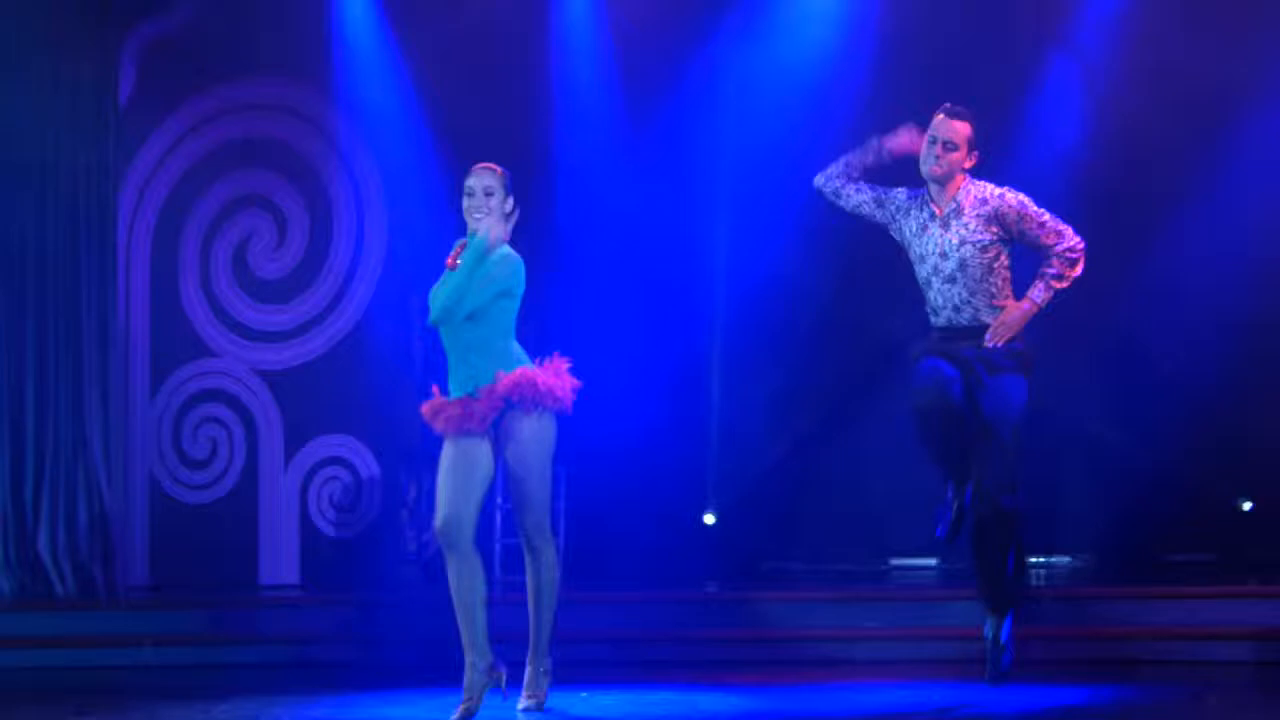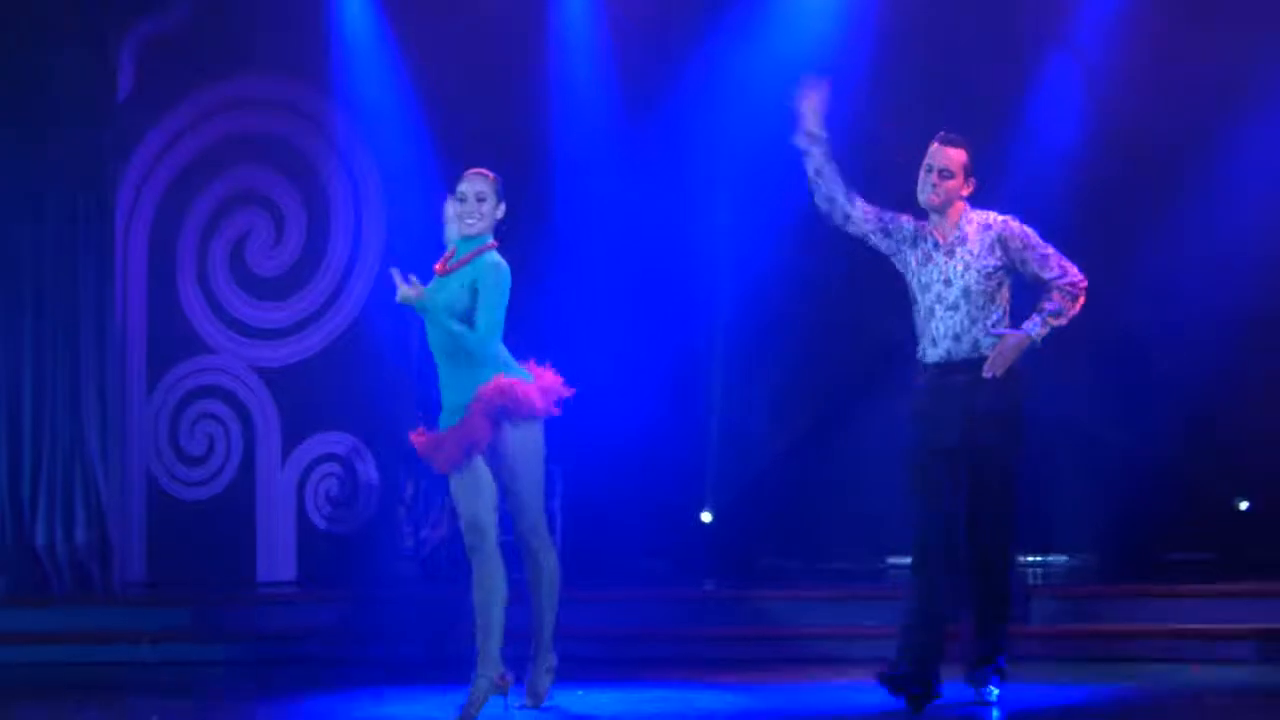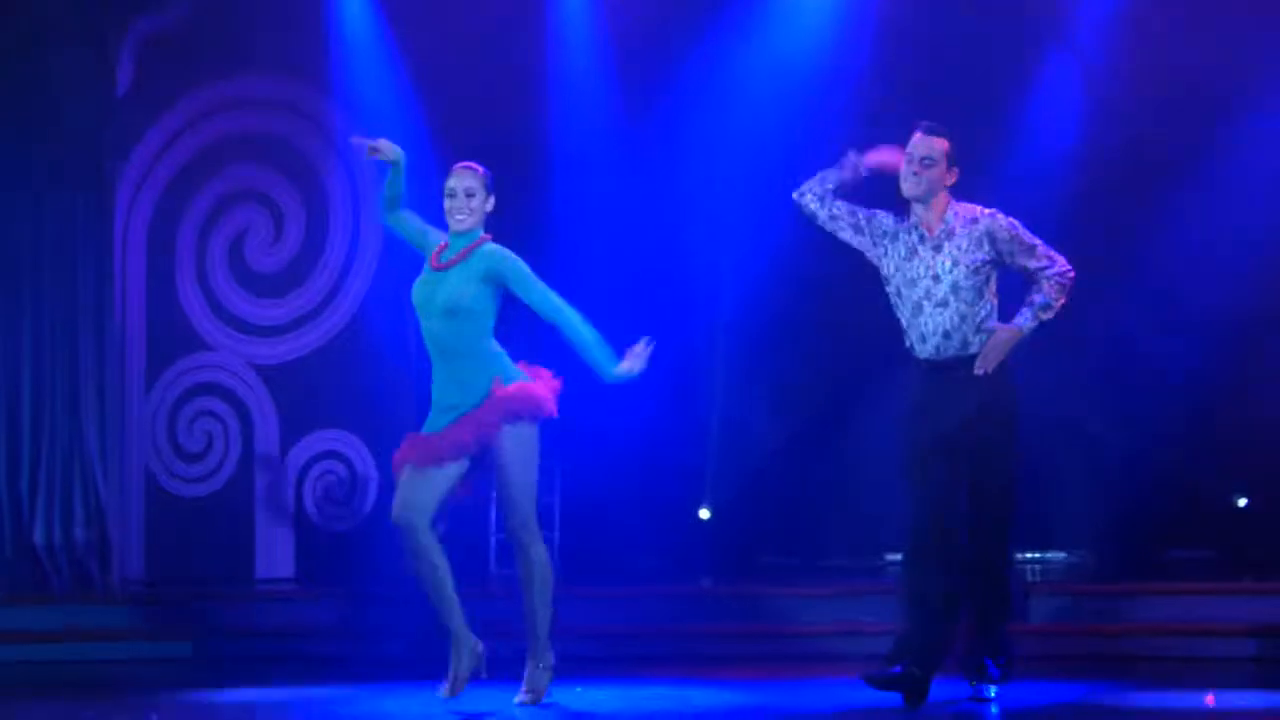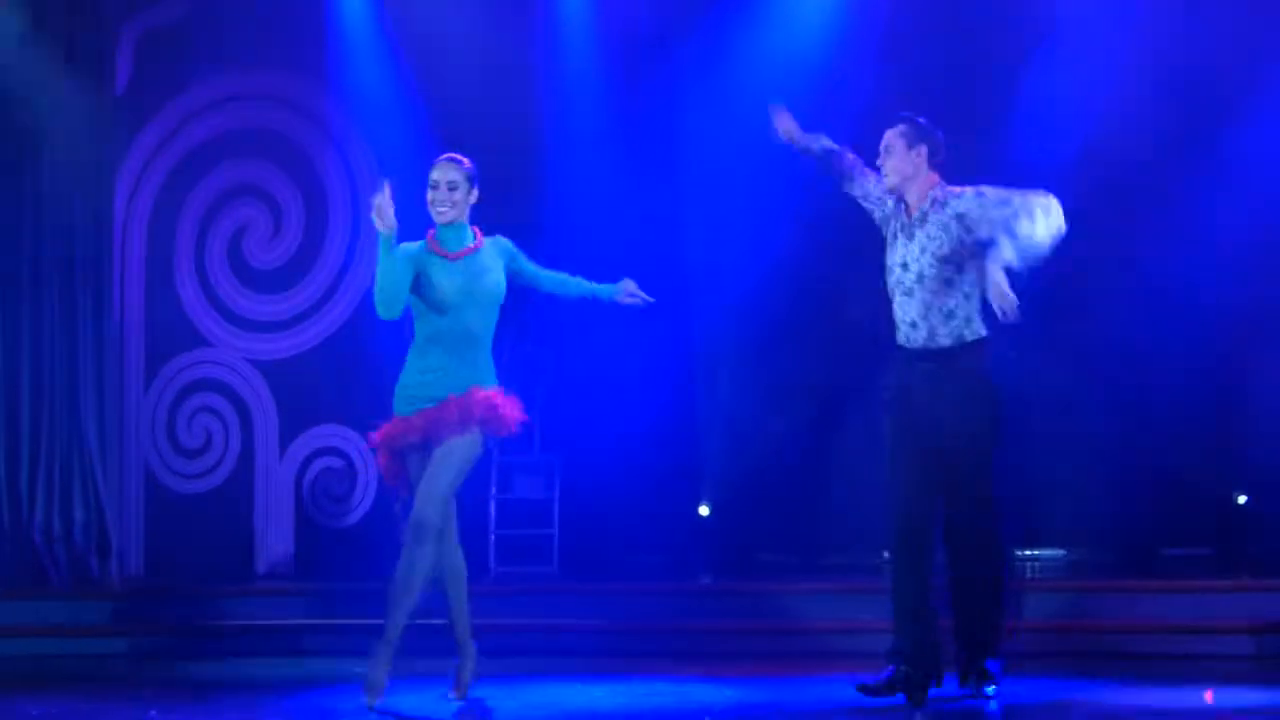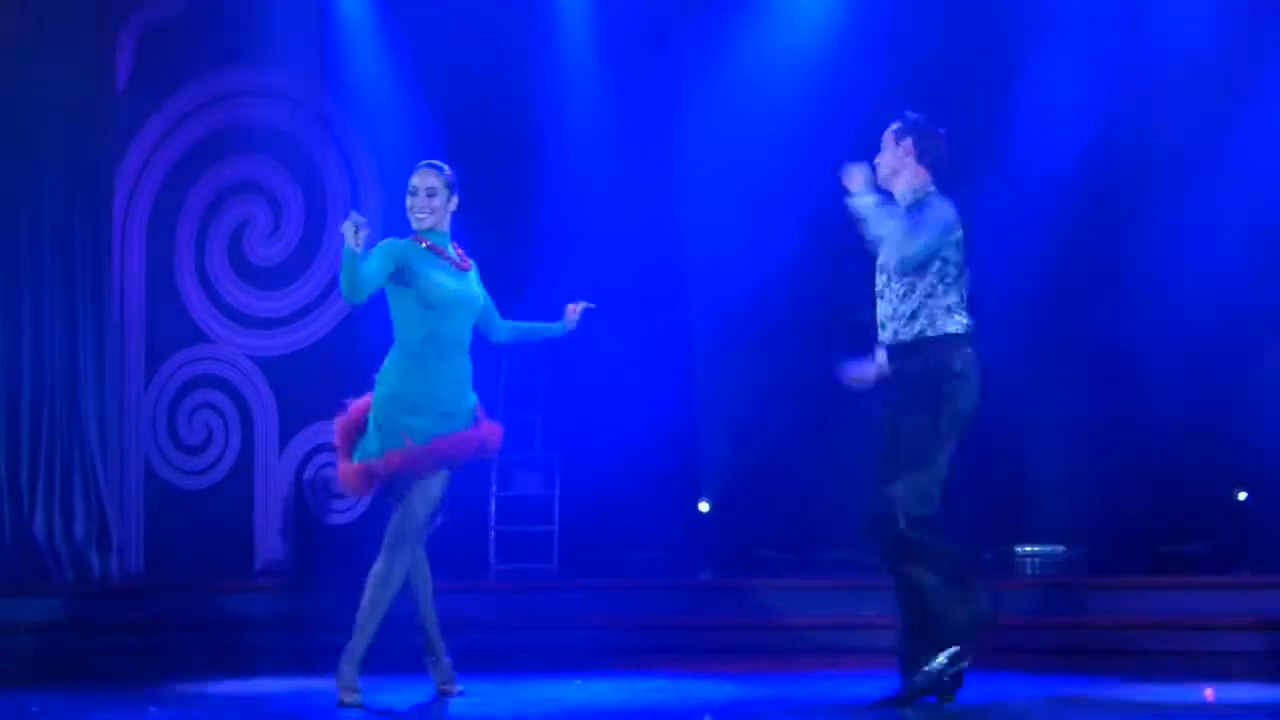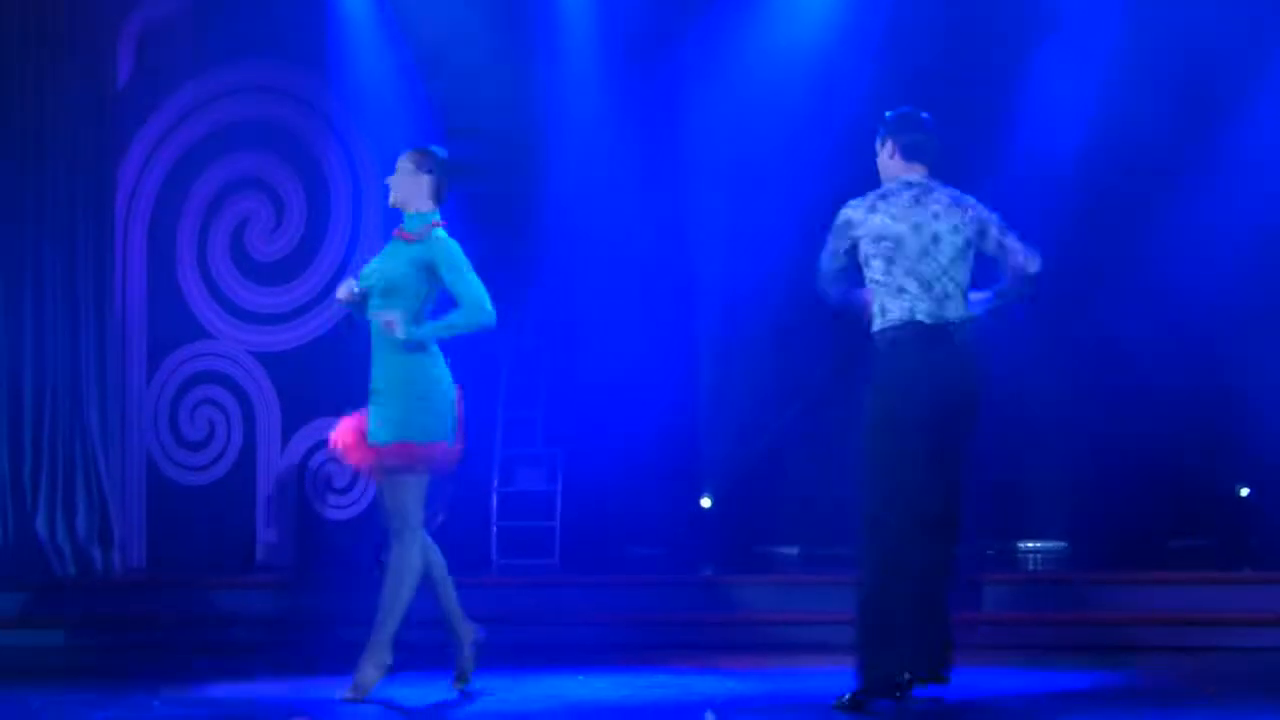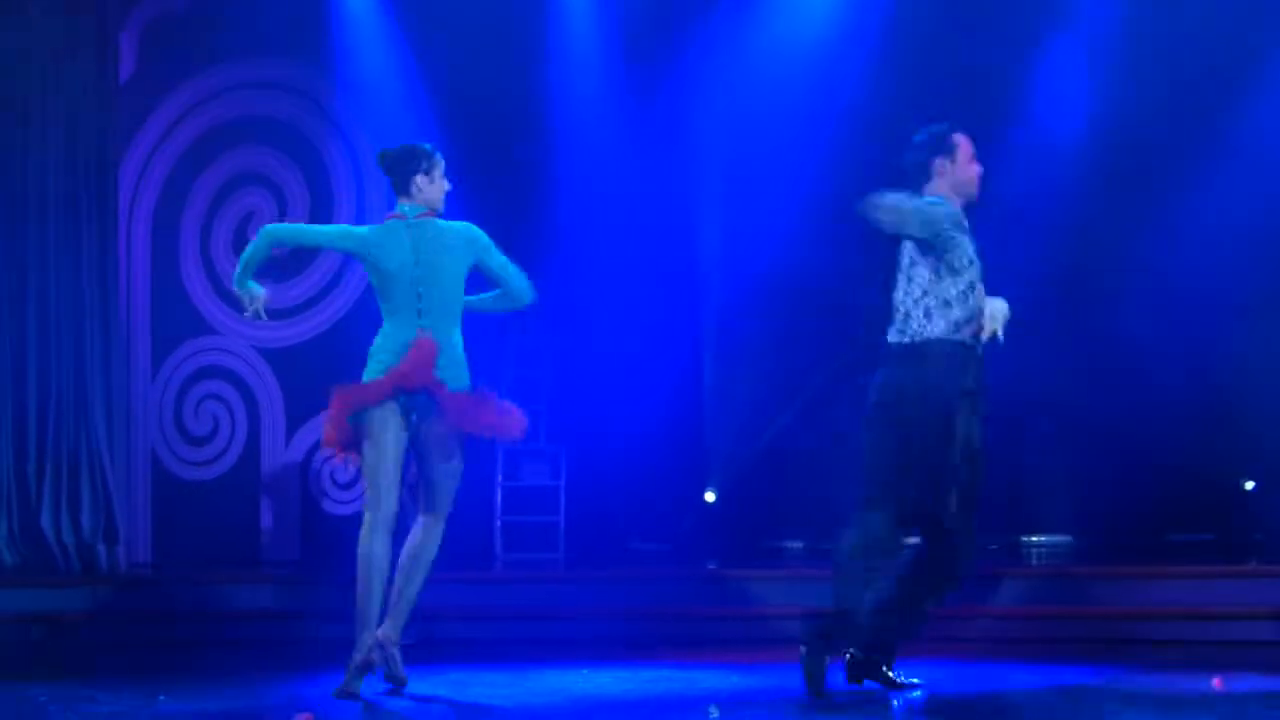
dt=0.2s
person 1, frame 1
left shoulder: (999, 203)
right shoulder: (902, 208)
left elbow: (1070, 248)
right elbow: (828, 184)
left wrist: (1030, 304)
right wrist: (884, 146)
left hip: (996, 349)
right hip: (943, 347)
left knee: (997, 478)
right knee: (935, 393)
left ankle: (1000, 605)
right ankle: (958, 487)
person 1, frame 2
left shoulder: (1000, 231)
right shoulder: (903, 238)
left elbow: (1070, 284)
right elbow: (834, 201)
left wrist: (1026, 336)
right wrist: (812, 130)
left hip: (989, 391)
right hip: (935, 393)
left knee: (992, 530)
right knee: (936, 531)
left ankle: (989, 659)
right ankle: (920, 665)
person 1, frame 3
left shoulder: (986, 226)
right shoulder: (882, 233)
left elbow: (1056, 273)
right elbow: (809, 198)
left wrist: (1013, 330)
right wrist: (863, 161)
left hip: (982, 390)
right hip: (928, 391)
left knee: (987, 525)
right knee: (928, 525)
left ankle: (986, 659)
right ankle: (916, 660)
person 1, frame 4
left shoulder: (964, 205)
right shoulder: (893, 209)
left elbow: (1045, 211)
right elbow: (858, 176)
left wrist: (1002, 258)
right wrist: (809, 143)
left hip: (960, 375)
right hip: (910, 378)
left knee: (969, 516)
right knee: (910, 517)
left ankle: (980, 658)
right ankle: (913, 663)
person 1, frame 5
left shoulder: (932, 210)
right shoulder: (903, 212)
left elbow: (904, 250)
left wrist: (862, 196)
right wrist: (884, 359)
left hip: (936, 377)
right hip: (913, 375)
left knee: (901, 509)
right knee: (905, 510)
left ankle: (952, 634)
right ankle: (932, 662)
person 1, frame 6
left shoulder: (857, 214)
right shoulder: (966, 209)
left elbow: (837, 281)
right elbow: (1026, 266)
left hip: (899, 365)
right hip: (952, 365)
left knee: (890, 513)
right knee: (936, 510)
left ankle: (889, 670)
right ankle: (930, 656)
person 1, frame 7
left shoulder: (946, 231)
right shoulder: (933, 219)
right elbow: (890, 211)
left wrist: (986, 303)
left hip: (899, 381)
right hip: (937, 382)
left knee: (881, 518)
right knee: (946, 527)
left ankle: (835, 633)
right ankle: (871, 649)
person 2, frame 1
left shoulder: (505, 261)
right shoulder: (459, 257)
left elbow: (447, 318)
right elbow: (442, 320)
left hip: (517, 401)
right hip: (468, 408)
left knee: (535, 535)
right knee: (452, 531)
left ankle: (538, 667)
right ankle: (478, 666)
person 2, frame 2
left shoulder: (492, 267)
right shoulder: (453, 258)
left elbow: (480, 342)
left wrist: (422, 306)
left hip: (505, 403)
right hip: (462, 414)
left knee: (532, 533)
right knee: (479, 540)
left ankle: (542, 661)
right ankle: (488, 670)
person 2, frame 3
left shoulder: (492, 258)
right shoulder: (427, 247)
left elbow: (553, 307)
right elbow: (387, 224)
left wrist: (607, 365)
right wrist: (397, 166)
left hip: (499, 403)
right hip: (450, 411)
left knee: (522, 530)
right knee: (408, 518)
left ankle: (540, 656)
right ankle: (461, 644)
person 2, frame 4
left shoulder: (499, 250)
right shoulder: (412, 255)
left elbow: (541, 279)
right elbow: (388, 309)
left wrist: (607, 291)
right wrist: (385, 240)
left hip: (474, 400)
right hip: (423, 397)
left knee: (424, 523)
right knee: (438, 526)
left ankle: (385, 651)
right ankle: (464, 647)
person 2, frame 5
left shoulder: (469, 267)
right shoulder: (396, 252)
left elbow: (494, 328)
right elbow: (358, 289)
left wrist: (557, 322)
right wrist: (352, 253)
left hip: (454, 410)
right hip: (398, 404)
left knee: (406, 535)
right knee: (407, 536)
left ankle: (352, 659)
right ankle: (434, 646)
person 2, frame 6
left shoulder: (439, 245)
right shoulder: (401, 244)
left elbow: (482, 313)
right elbow: (371, 287)
left wrist: (415, 332)
right wrist: (355, 289)
left hip: (414, 400)
right hip: (394, 399)
left knee: (405, 525)
right knee: (407, 523)
left ankle: (376, 655)
right ankle: (459, 628)
person 2, frame 7
left shoulder: (366, 236)
right shoulder: (463, 235)
left elbow: (277, 236)
right elbow: (522, 294)
left wrist: (248, 280)
left hip: (385, 378)
right hip: (448, 382)
left knee: (379, 513)
right knee: (436, 510)
left ankle: (369, 639)
right ankle: (390, 631)
